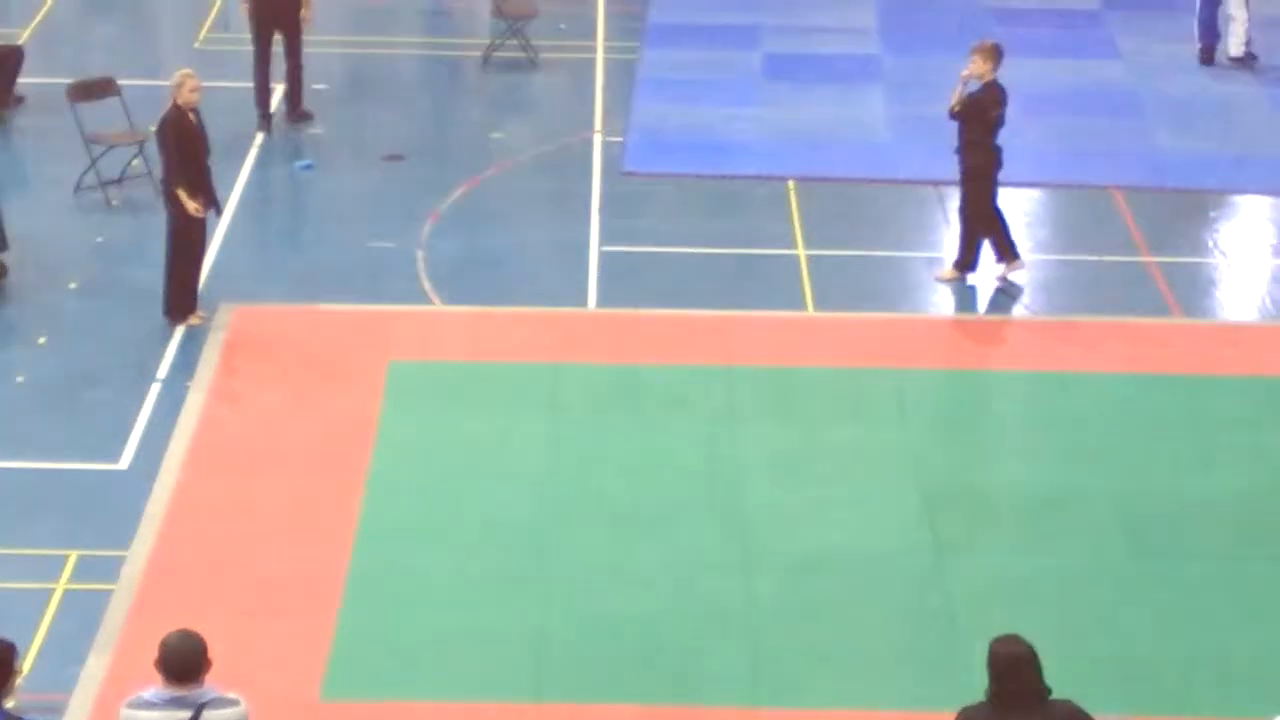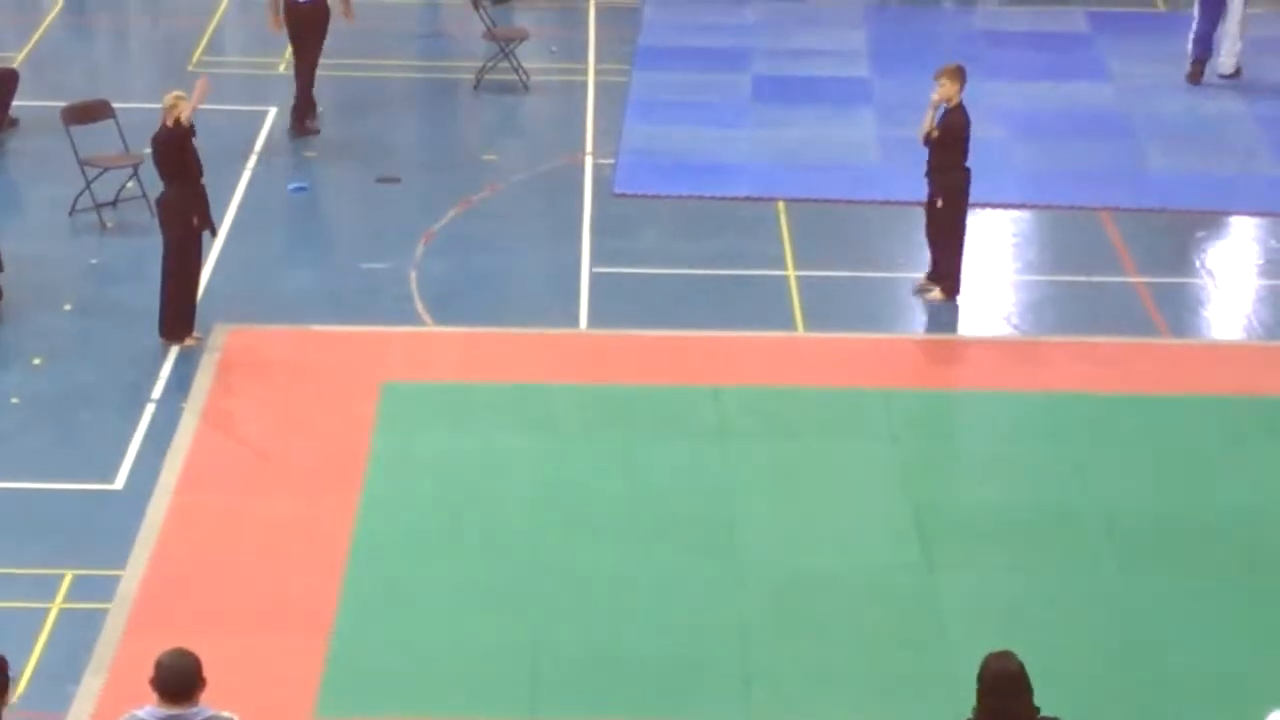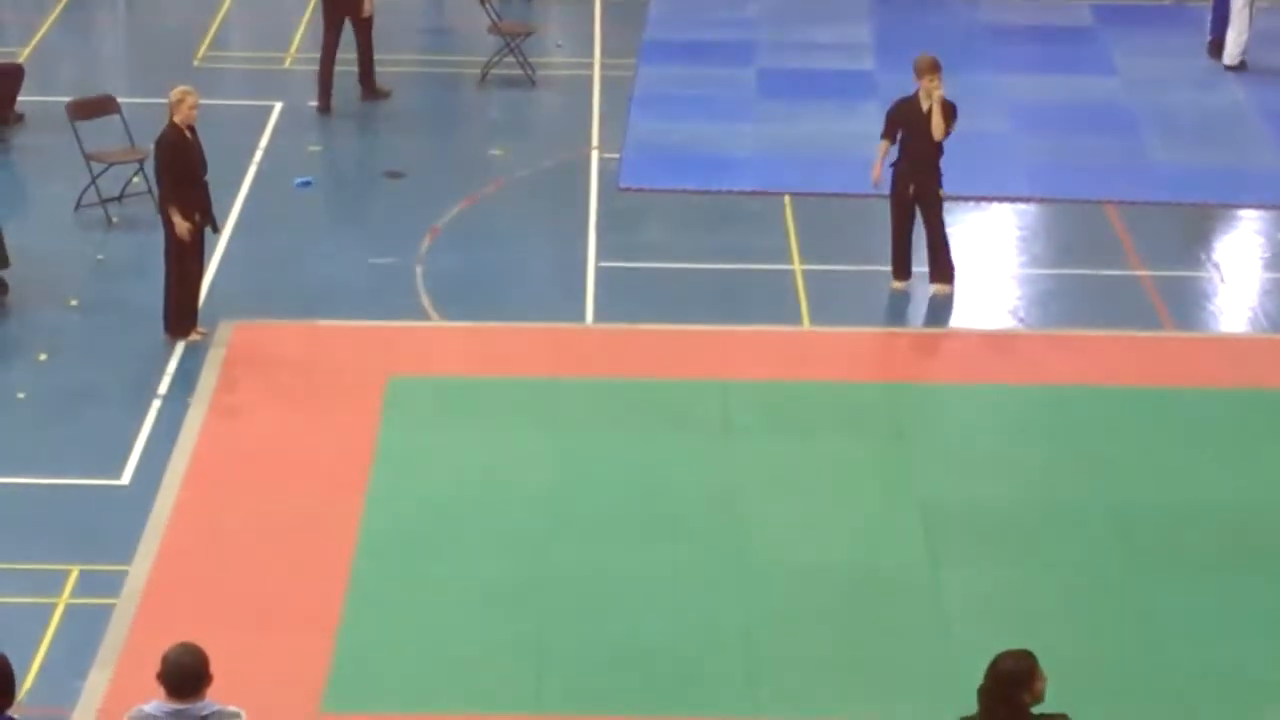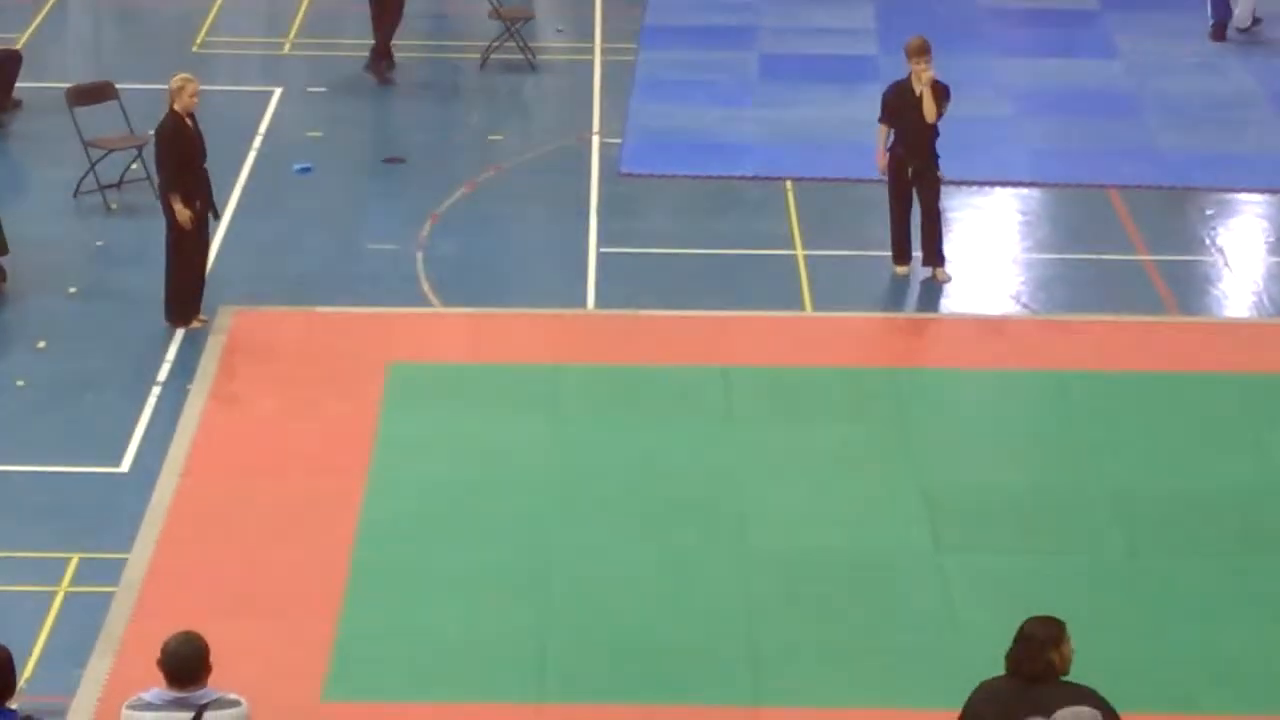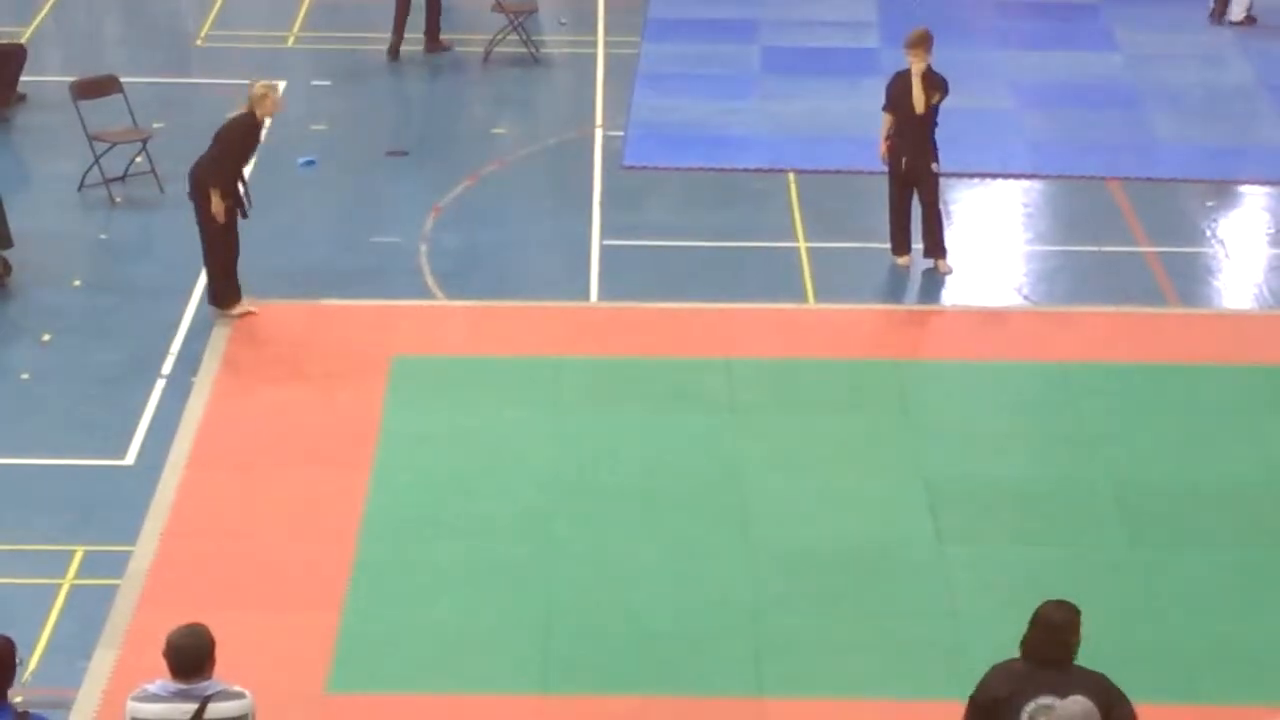
dt=0.7s
person 1, frame 1
left shoulder: (194, 115)
right shoulder: (170, 123)
right elbow: (171, 167)
left wrist: (205, 194)
right wrist: (184, 199)
left hip: (199, 191)
right hip: (182, 194)
left knee: (194, 250)
right knee: (182, 252)
left ankle: (189, 306)
right ankle: (178, 311)
person 1, frame 2
left shoulder: (181, 136)
right shoulder: (162, 140)
right elbow: (179, 127)
right wrist: (194, 102)
left hip: (189, 208)
right hip: (175, 211)
left knee: (190, 270)
right knee: (177, 271)
left ankle: (184, 327)
right ankle: (173, 332)
person 1, frame 3
left shoulder: (190, 133)
right shoulder: (168, 140)
right elbow: (165, 184)
left wrist: (202, 210)
right wrist: (176, 218)
left hip: (194, 209)
right hip: (179, 212)
left knee: (194, 268)
right knee: (180, 269)
left ankle: (189, 323)
right ankle: (178, 328)
person 1, frame 4
left shoulder: (190, 120)
right shoulder: (168, 128)
right elbow: (166, 171)
left wrist: (204, 197)
right wrist: (177, 206)
left hip: (196, 196)
right hip: (180, 200)
left knee: (199, 253)
right knee: (182, 256)
left ankle: (191, 310)
right ankle: (179, 316)
person 1, frame 5
left shoulder: (253, 123)
right shoulder: (241, 126)
right elbow: (219, 161)
left wrist: (233, 194)
right wrist: (216, 200)
left hip: (223, 184)
right hip: (206, 184)
left knee: (229, 243)
right knee: (219, 244)
left ankle: (231, 298)
right ankle: (225, 301)
person 2, frame 1
left shoulder: (983, 96)
right shoulder: (995, 92)
left elbow: (954, 112)
left wrist: (962, 85)
left hip: (978, 160)
right hip: (984, 157)
left knee: (971, 212)
right knee: (986, 209)
left ankle: (962, 266)
right ankle: (1010, 257)
person 2, frame 2
left shoulder: (956, 119)
right shoulder: (951, 113)
left elbow: (928, 139)
left wrist: (931, 110)
left hip: (951, 183)
right hip: (944, 180)
left knee: (949, 234)
right knee: (935, 230)
left ankle: (949, 287)
right ankle: (936, 277)
person 2, frame 3
left shoulder: (947, 108)
right shoulder: (902, 106)
left elbow: (938, 135)
right elbow: (888, 136)
left wrist: (936, 104)
right wrist: (878, 165)
left hip: (930, 174)
right hip: (904, 172)
left knee: (935, 226)
right knee: (901, 226)
left ankle: (944, 278)
right ankle: (900, 275)
person 2, frame 4
left shoulder: (940, 90)
right shoulder: (895, 90)
left elbow: (931, 118)
right elbow: (885, 123)
left wrist: (926, 87)
right wrist: (881, 153)
left hip: (926, 158)
right hip: (900, 157)
left knee: (931, 210)
right knee: (900, 210)
left ankle: (936, 263)
right ankle: (902, 259)
person 2, frame 5
left shoulder: (937, 83)
right shoulder: (898, 79)
left elbow: (921, 109)
left wrist: (917, 78)
right wrist: (883, 140)
left hip: (924, 149)
right hip: (899, 147)
left knee: (930, 202)
right knee: (899, 201)
left ankle: (938, 254)
right ankle: (902, 250)
